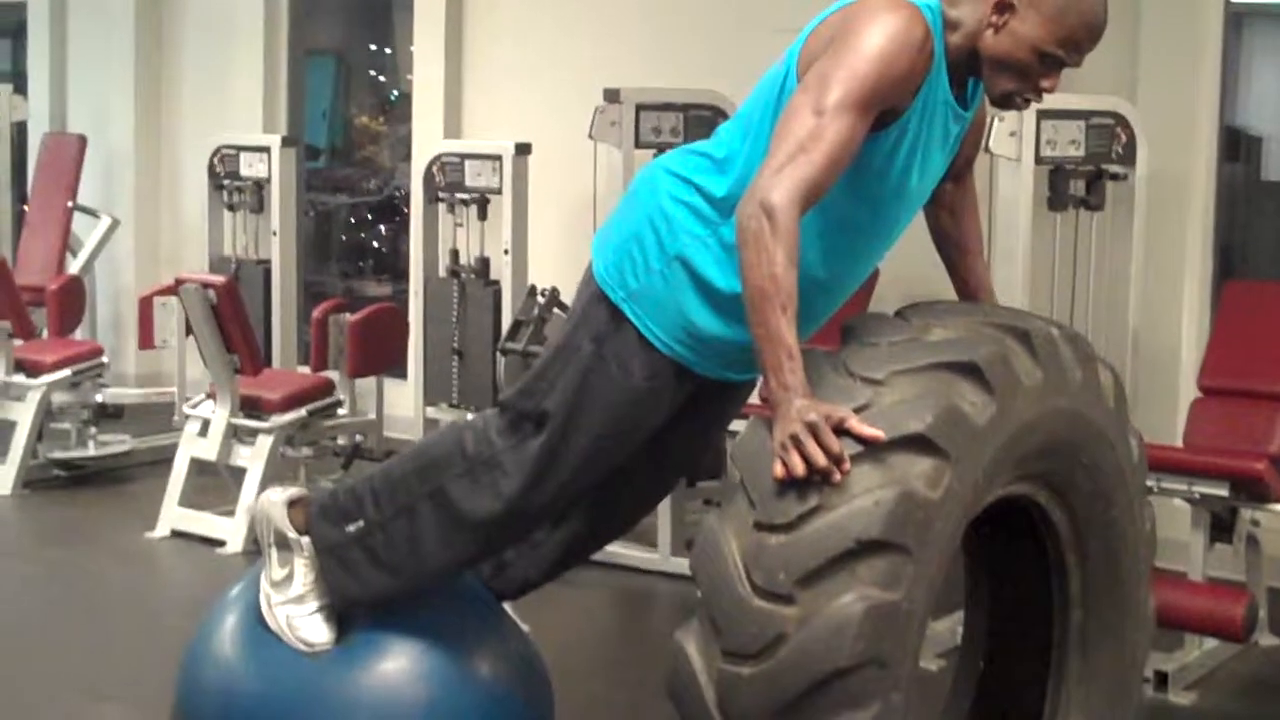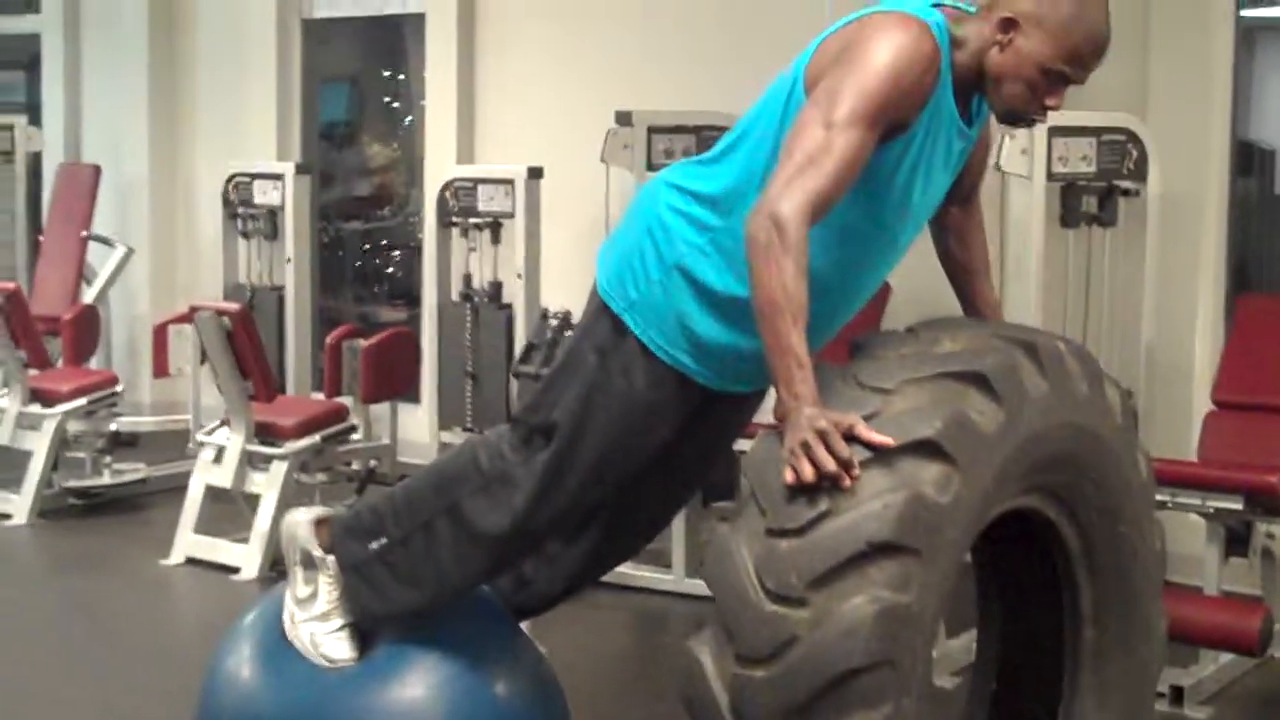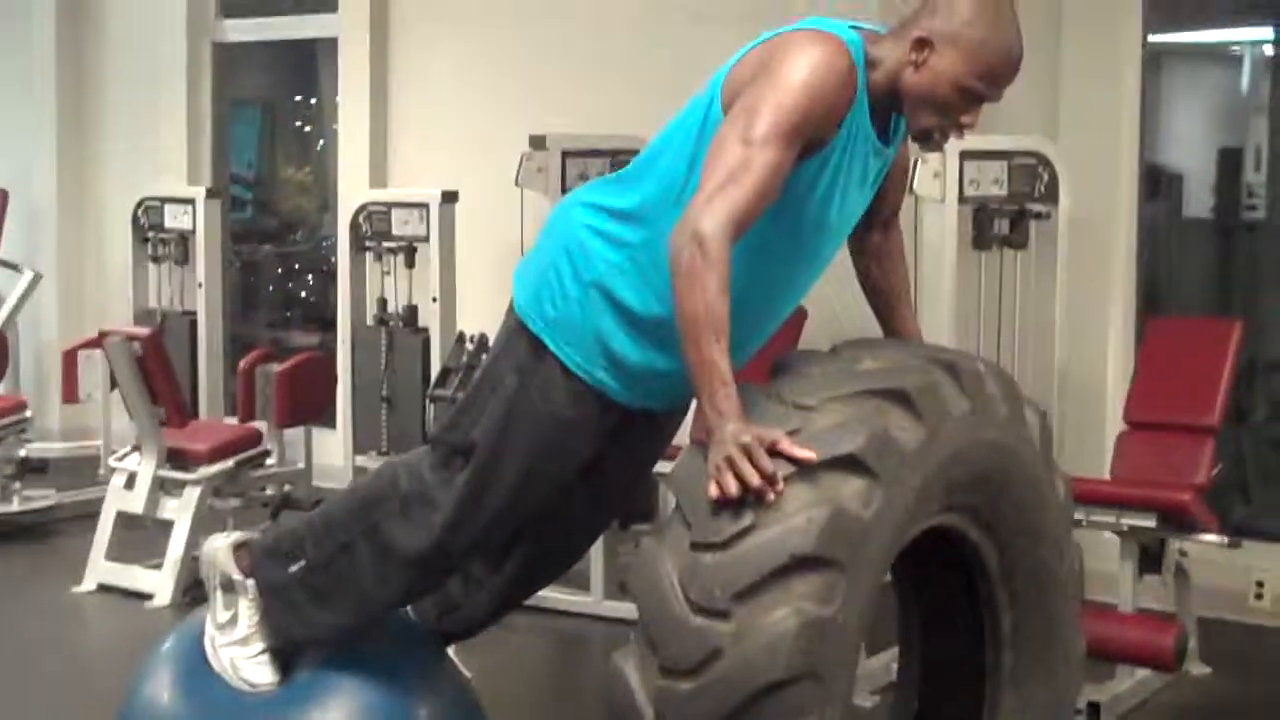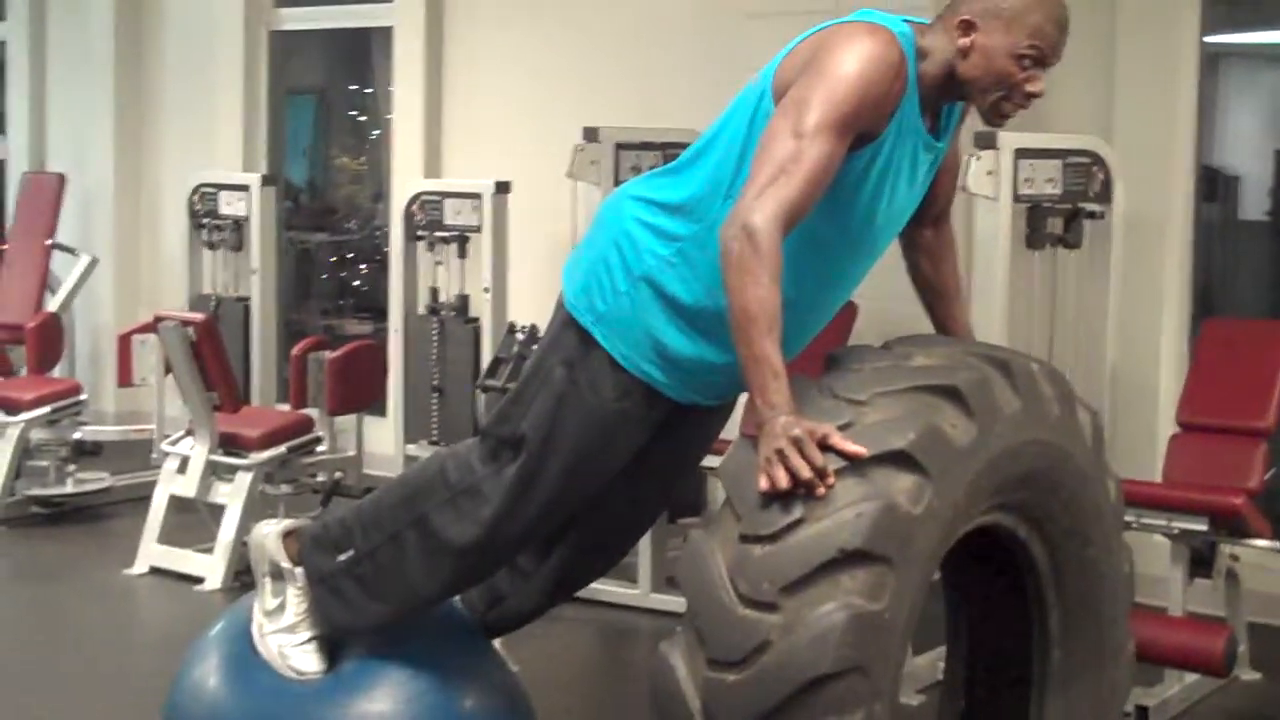
dt=1s
person 1, frame 1
left shoulder: (969, 85)
left elbow: (950, 191)
right elbow: (771, 204)
right wrist: (791, 397)
left hip: (734, 322)
right hip: (675, 275)
left knee: (613, 494)
right knee: (528, 459)
left ankle: (459, 580)
right ankle: (310, 529)
person 1, frame 2
left shoulder: (974, 97)
left elbow: (956, 210)
right elbow: (779, 217)
right wrist: (800, 405)
left hip: (741, 336)
right hip: (677, 288)
left knee: (629, 512)
right knee: (543, 474)
left ankle: (481, 602)
right ankle: (336, 547)
person 1, frame 3
left shoulder: (890, 120)
right shoulder: (815, 67)
left elbow: (875, 234)
right elbow: (701, 233)
right wrist: (726, 422)
left hip: (661, 356)
right hip: (594, 311)
left knee: (554, 533)
right knee: (463, 493)
left ankle: (414, 626)
right ankle: (257, 571)
person 1, frame 4
left shoulder: (944, 109)
left elbow: (927, 228)
right elbow: (753, 226)
right wrist: (778, 413)
left hip: (712, 350)
right hip: (644, 300)
left knee: (600, 527)
right knee: (509, 486)
left ankle: (458, 616)
right ankle: (303, 558)
